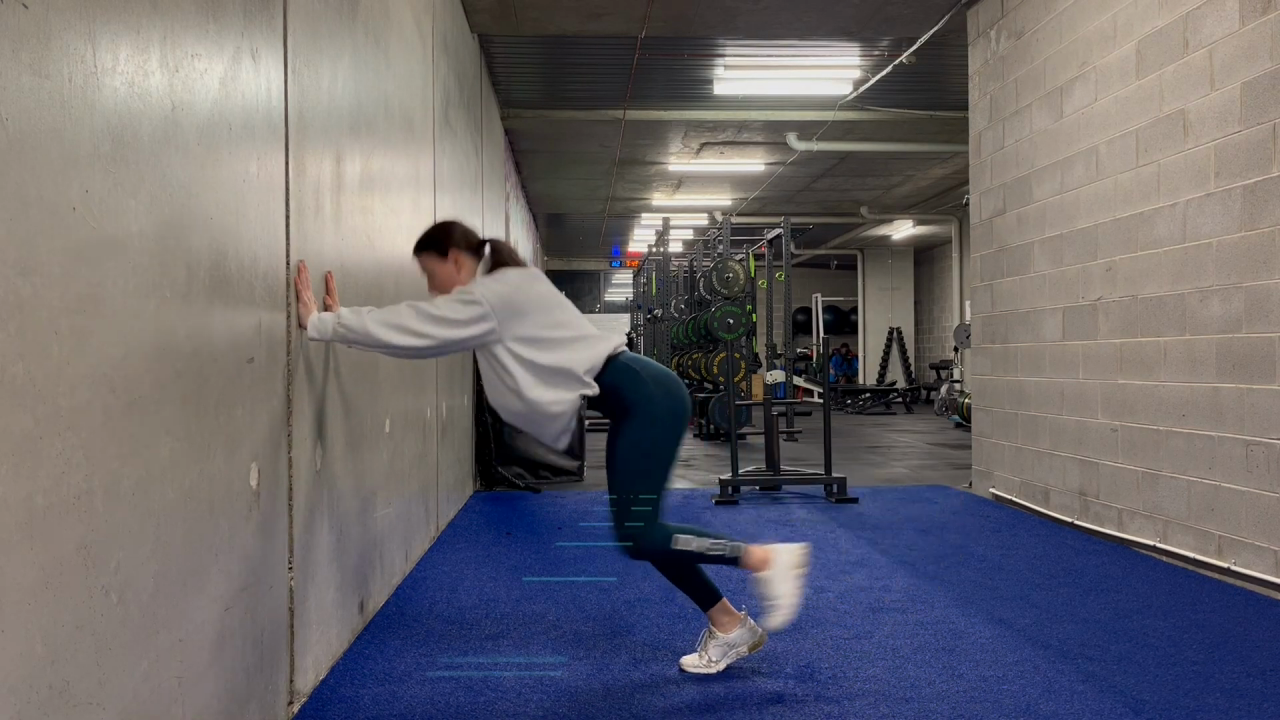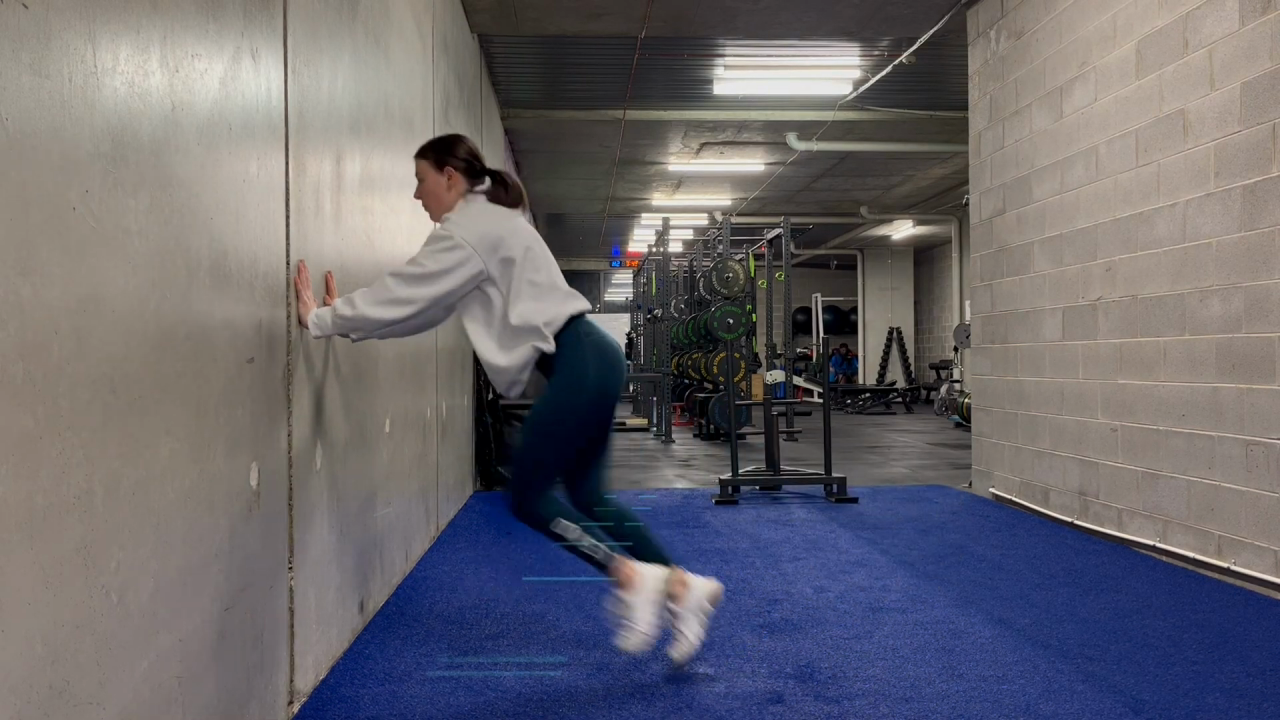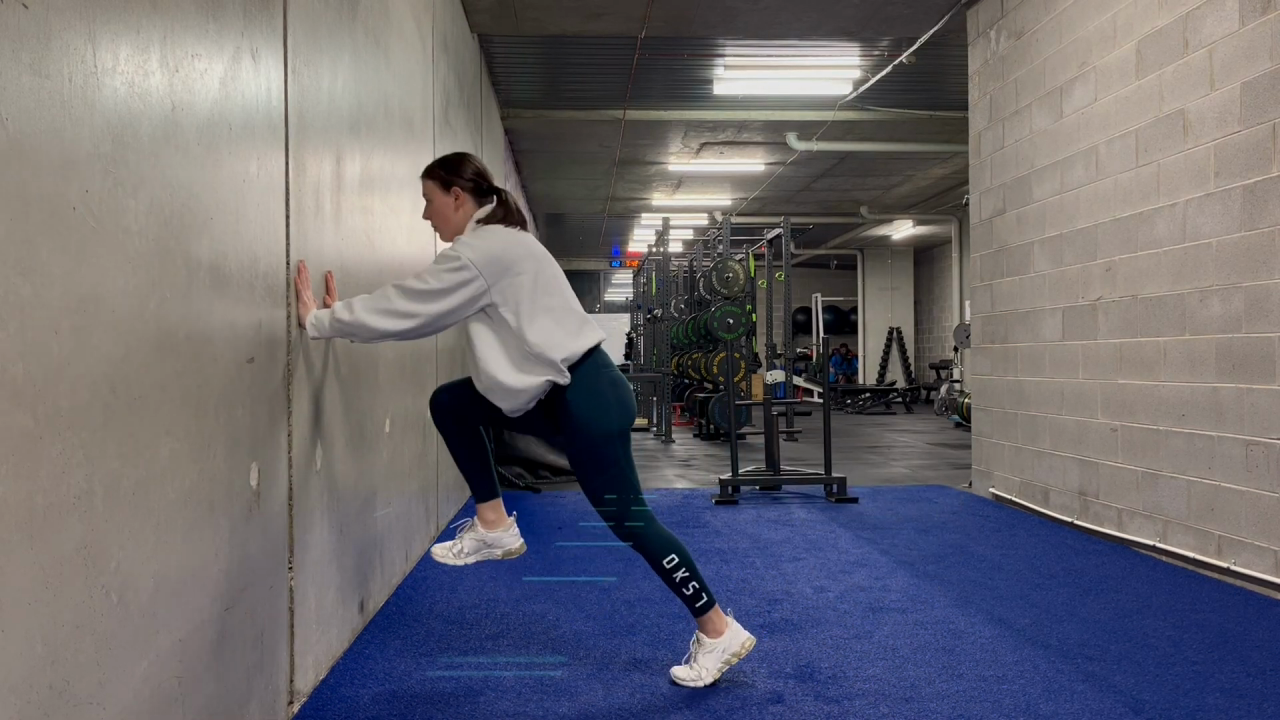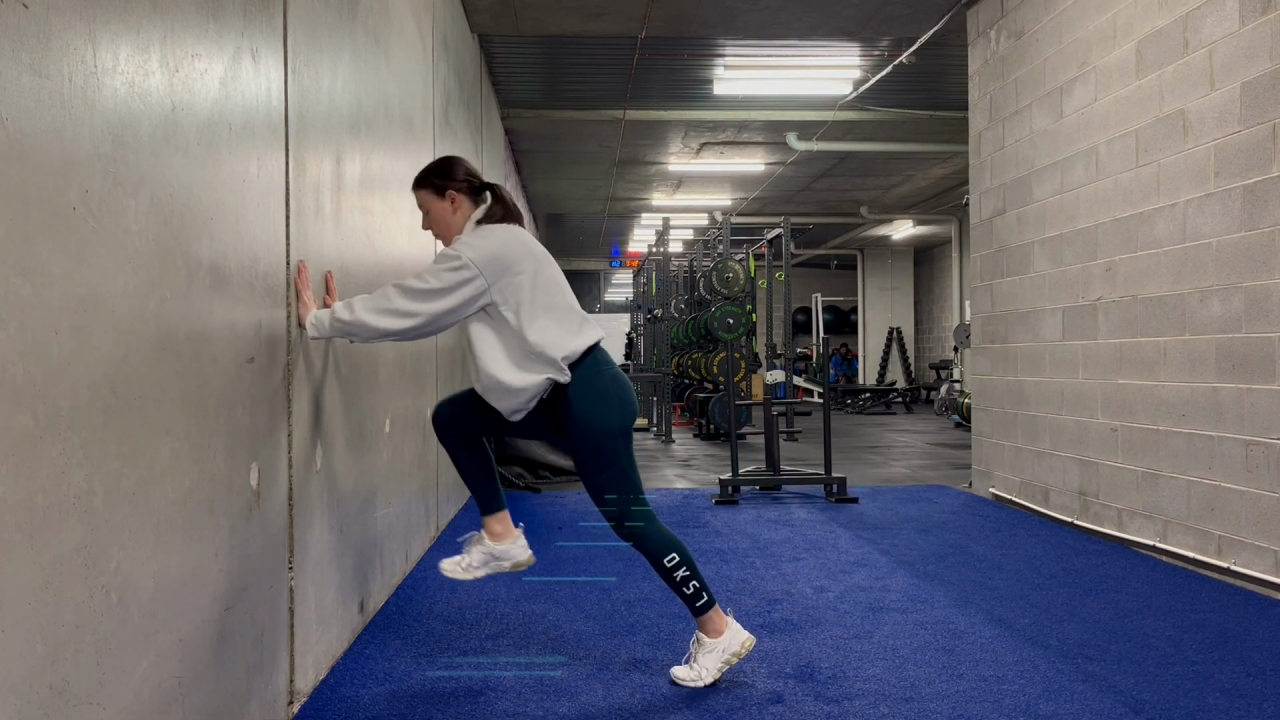
dt=0.5s
person 1, frame 1
left shoulder: (491, 295)
right shoulder: (502, 287)
left elbow: (406, 325)
right elbow: (414, 329)
left wrist: (321, 322)
right wrist: (344, 318)
left hip: (649, 398)
right hip: (633, 401)
left knee: (644, 531)
right knee: (634, 531)
left ankle: (765, 559)
right ankle: (732, 625)
person 1, frame 2
left shoulder: (472, 229)
right shoulder: (482, 224)
left elbow: (405, 299)
right elbow: (419, 303)
left wrist: (322, 319)
right wrist: (347, 315)
left hip: (581, 363)
right hip: (581, 363)
left knee: (527, 495)
right knee: (583, 497)
left ankle: (633, 578)
right ankle: (683, 587)
person 1, frame 3
left shoulder: (483, 251)
right shoulder: (496, 245)
left elbow: (408, 308)
right elbow: (417, 306)
left wrist: (320, 321)
right wrist: (344, 315)
left hip: (587, 395)
right hip: (561, 391)
left knee: (627, 519)
right knee: (450, 403)
left ankle: (720, 632)
right ankle: (494, 526)
person 1, frame 4
left shoulder: (481, 251)
right shoulder: (495, 242)
left elbow: (407, 308)
right elbow: (418, 307)
left wrist: (321, 320)
right wrist: (344, 314)
left hip: (590, 394)
right hip: (562, 390)
left knee: (628, 519)
right knee: (453, 419)
left ankle: (719, 631)
right ankle: (501, 535)
